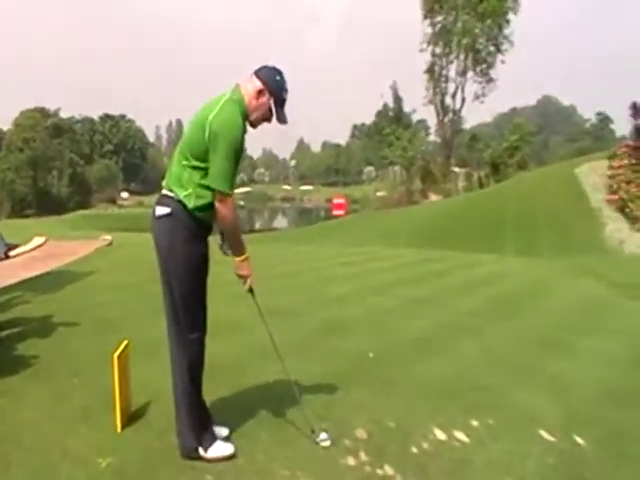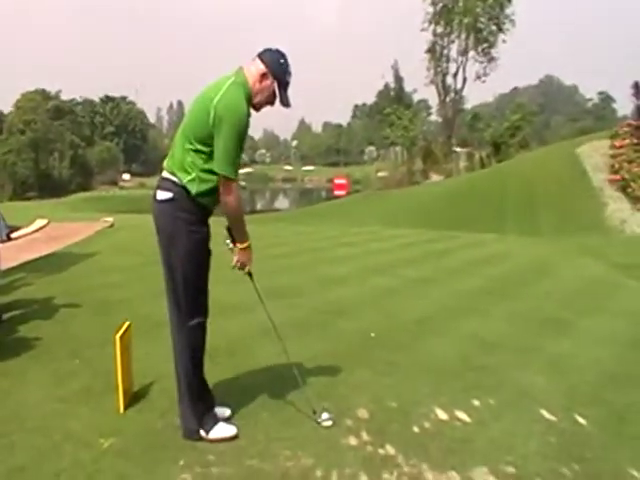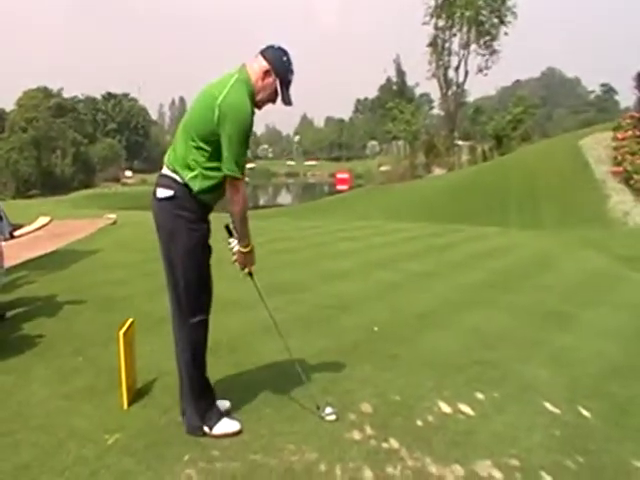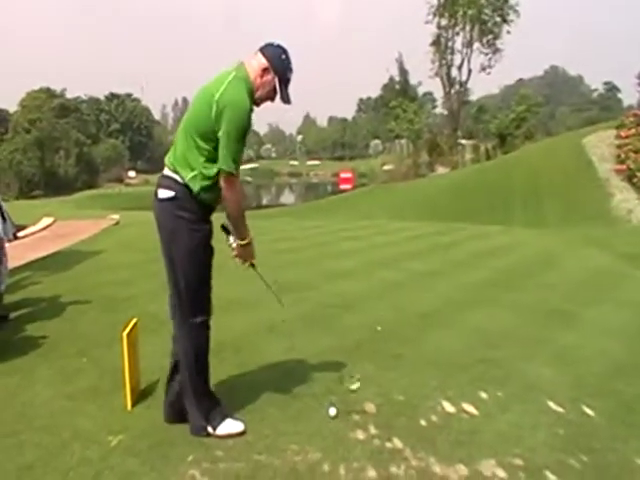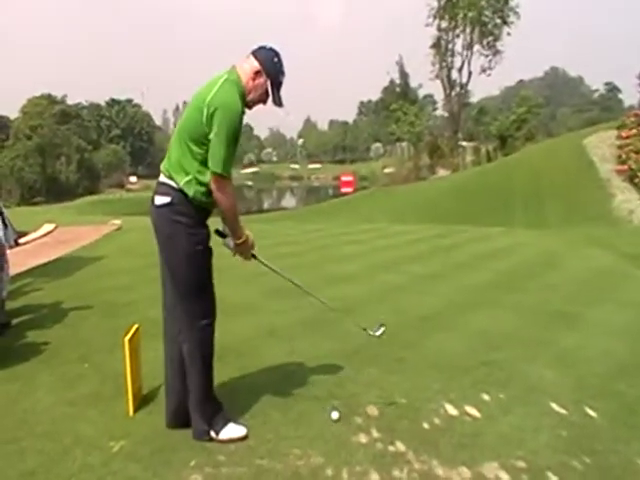
dt=0.2s
person 1, frame 1
left shoulder: (224, 107)
right shoulder: (229, 121)
right elbow: (222, 202)
left wrist: (229, 244)
right wrist: (241, 256)
left hip: (184, 221)
right hip: (180, 223)
left knee: (191, 326)
right knee: (188, 330)
left ankle: (195, 418)
right ankle: (194, 435)
person 1, frame 2
left shoulder: (226, 89)
right shoulder: (234, 105)
right elbow: (227, 187)
left wrist: (232, 231)
right wrist: (242, 242)
left hip: (181, 203)
right hip: (182, 207)
left knee: (192, 309)
right knee: (190, 313)
left ankle: (198, 399)
right ankle: (196, 416)
person 1, frame 3
left shoulder: (229, 86)
right shoulder: (238, 104)
right elbow: (235, 185)
left wrist: (237, 236)
right wrist: (246, 244)
left hip: (179, 199)
right hip: (182, 204)
left knee: (195, 305)
right knee: (192, 310)
left ankle: (197, 396)
right ankle: (199, 412)
person 1, frame 4
left shoulder: (226, 85)
right shoulder: (237, 100)
right elbow: (229, 181)
left wrist: (236, 231)
right wrist: (243, 238)
left hip: (179, 200)
right hip: (184, 204)
left knee: (189, 309)
right knee: (194, 312)
left ankle: (180, 398)
right ankle: (203, 412)
person 1, frame 5
left shoulder: (219, 89)
right shoulder: (229, 103)
right elbow: (219, 184)
left wrist: (232, 230)
right wrist: (239, 236)
left hip: (173, 205)
right hip: (181, 210)
left knee: (181, 313)
right knee: (197, 315)
left ankle: (181, 406)
right ankle: (205, 416)
